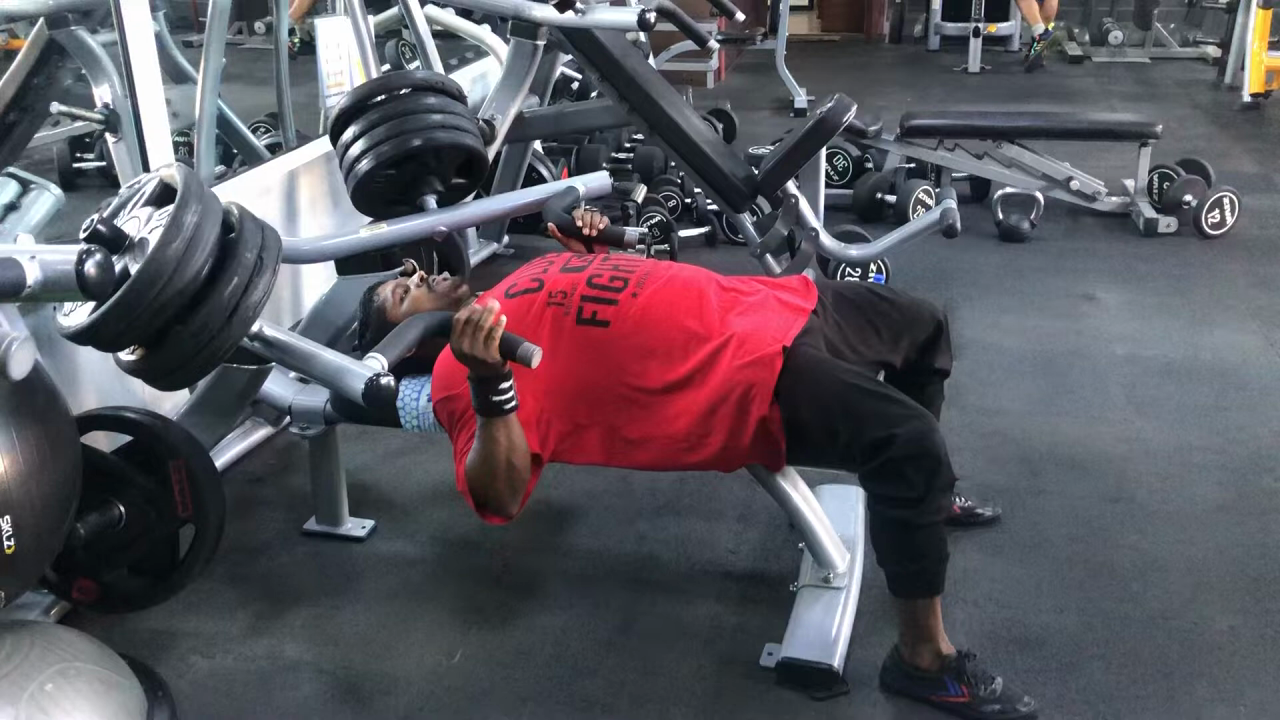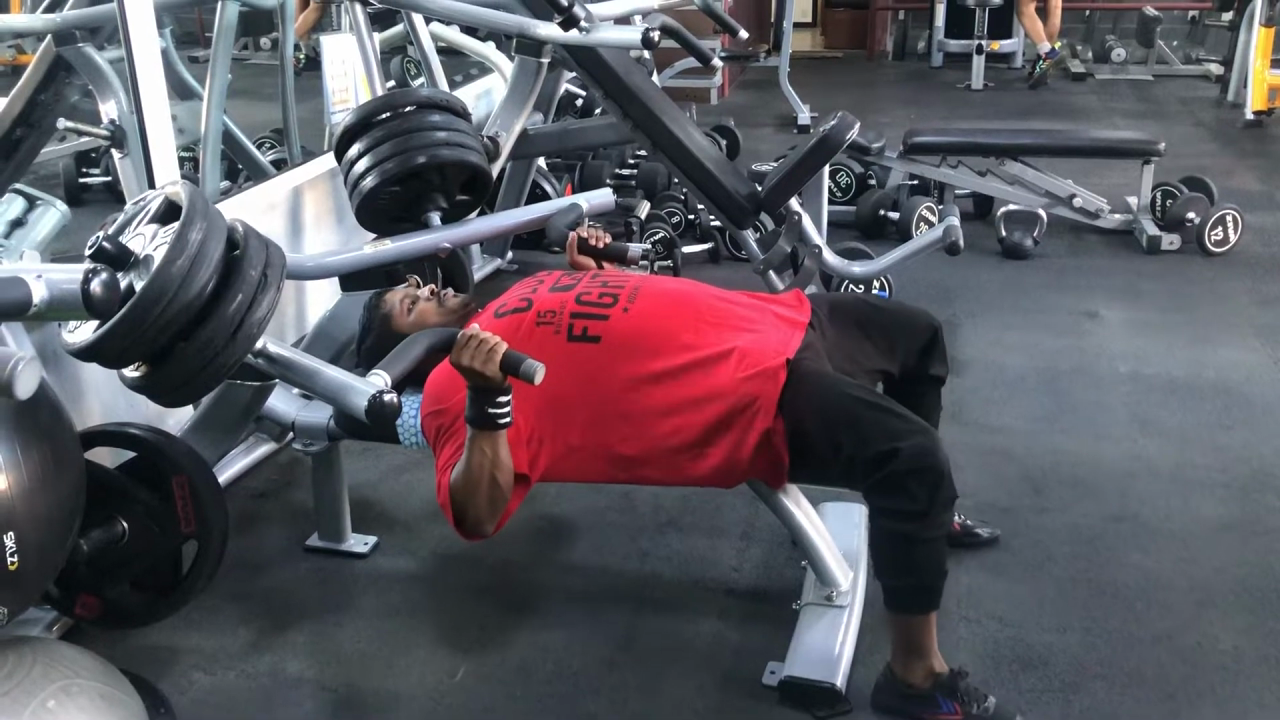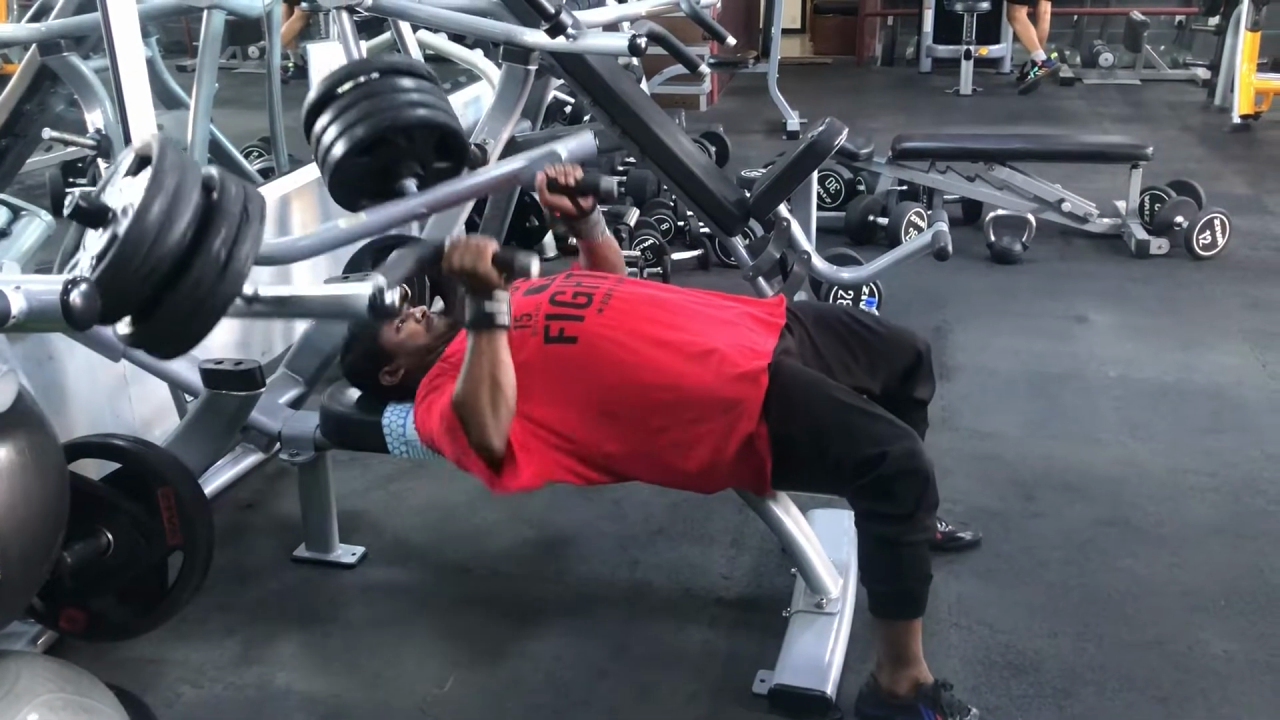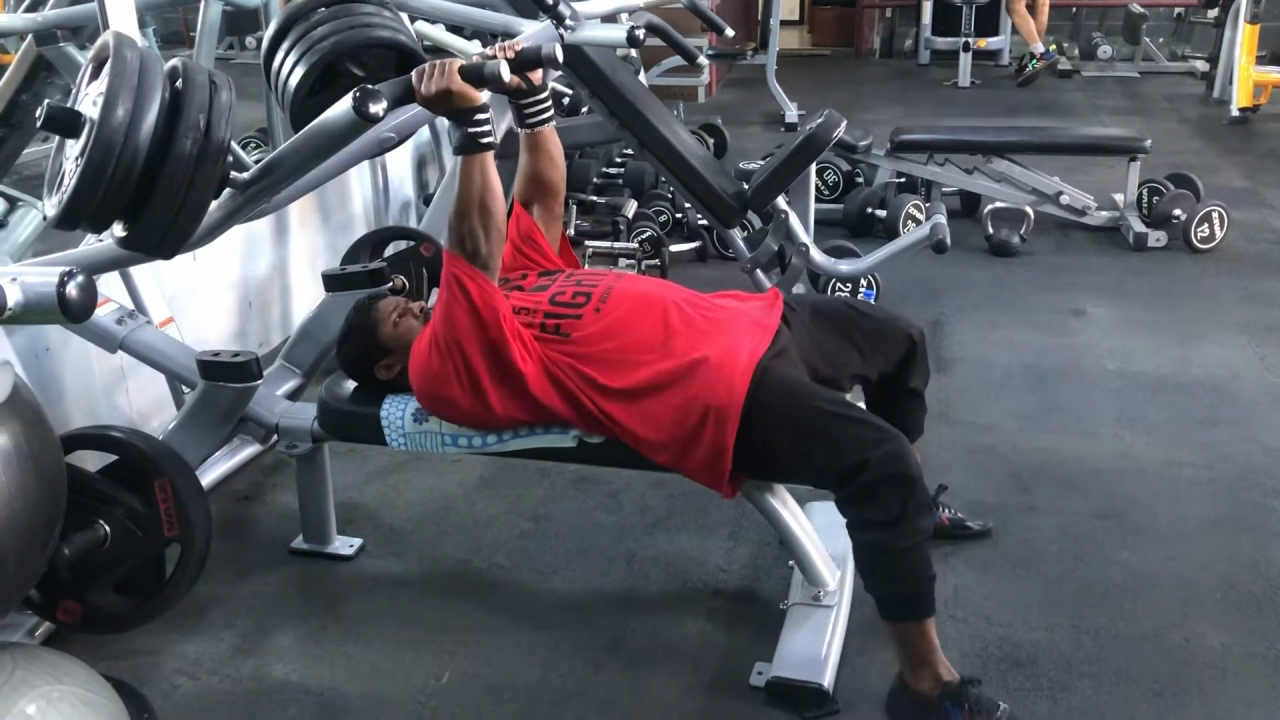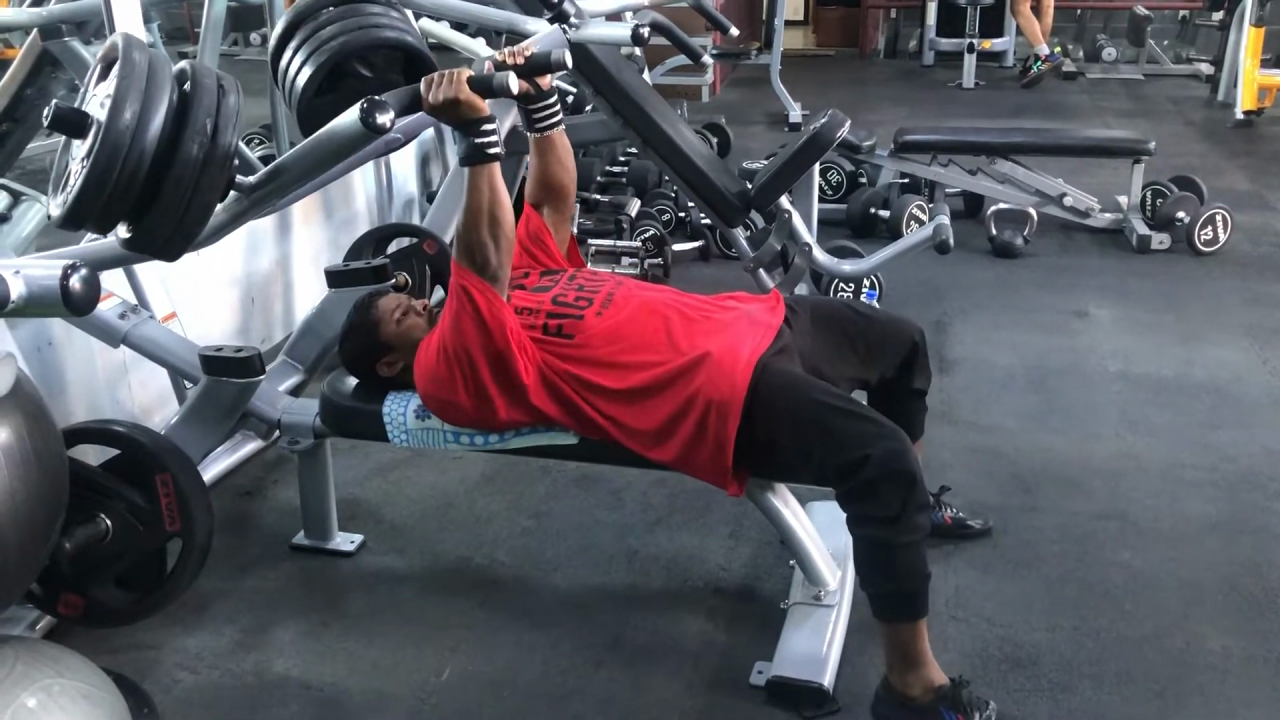
dt=1s
person 1, frame 1
left shoulder: (516, 289)
right shoulder: (459, 368)
right elbow: (500, 497)
left wrist: (593, 245)
right wrist: (489, 380)
right hip: (748, 379)
left knee: (921, 326)
right knee: (912, 442)
left ankle: (917, 495)
right ankle: (925, 657)
person 1, frame 2
left shoulder: (515, 304)
right shoulder: (452, 386)
right elbow: (477, 516)
left wrist: (595, 266)
right wrist: (486, 397)
right hip: (747, 396)
left knee: (917, 336)
right knee: (914, 454)
left ankle: (918, 512)
person 1, frame 3
left shoulder: (510, 305)
right shoulder: (443, 395)
left elbow: (610, 277)
right elbow: (488, 437)
left wrist: (581, 212)
right wrist: (483, 307)
right hip: (727, 400)
left knee: (906, 357)
right knee: (897, 463)
left ankle: (903, 529)
person 1, frame 4
left shoulder: (501, 289)
right shoulder: (445, 366)
left elbow: (541, 196)
right elbow: (473, 248)
left wrist: (527, 94)
right wrist: (468, 122)
right hip: (715, 391)
left knee: (899, 342)
right knee: (879, 461)
left ankle: (908, 511)
person 1, frame 5
left shoulder: (515, 281)
right shoulder: (448, 369)
left elbow: (552, 198)
right elbow: (481, 262)
left wrist: (536, 100)
right wrist: (476, 134)
right hip: (721, 390)
left knee: (901, 344)
right knee: (882, 460)
left ankle: (912, 510)
